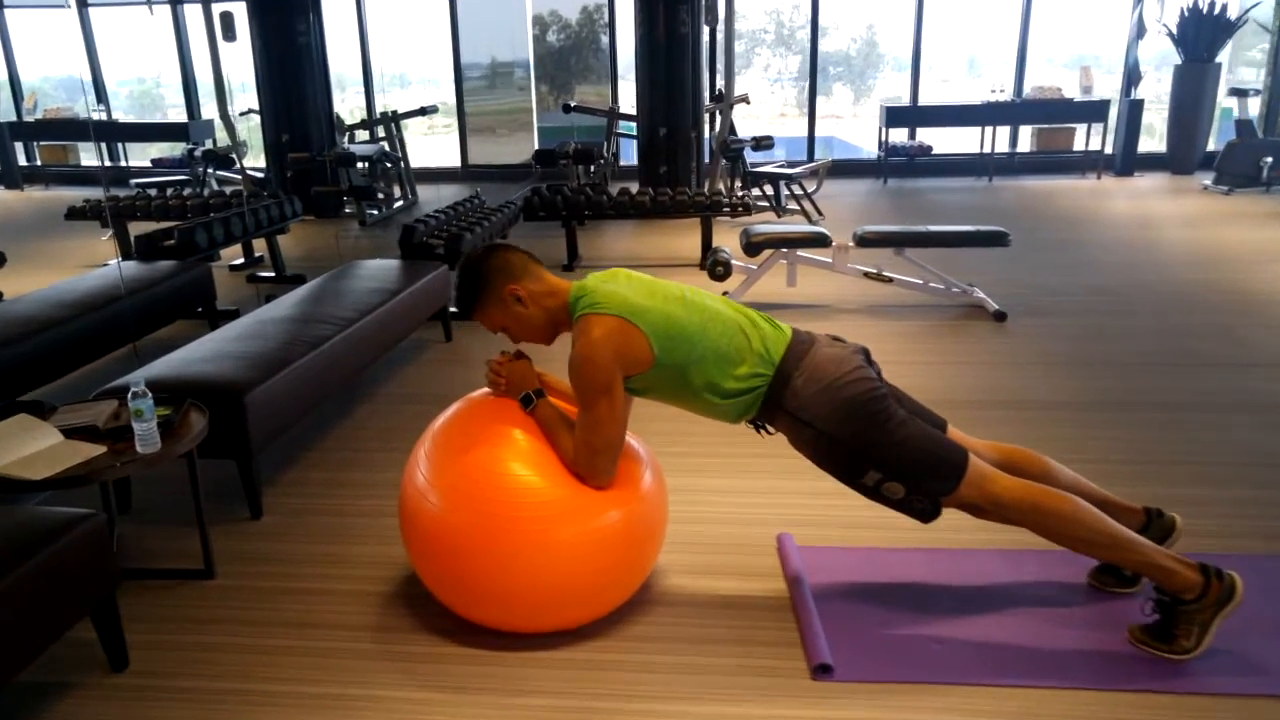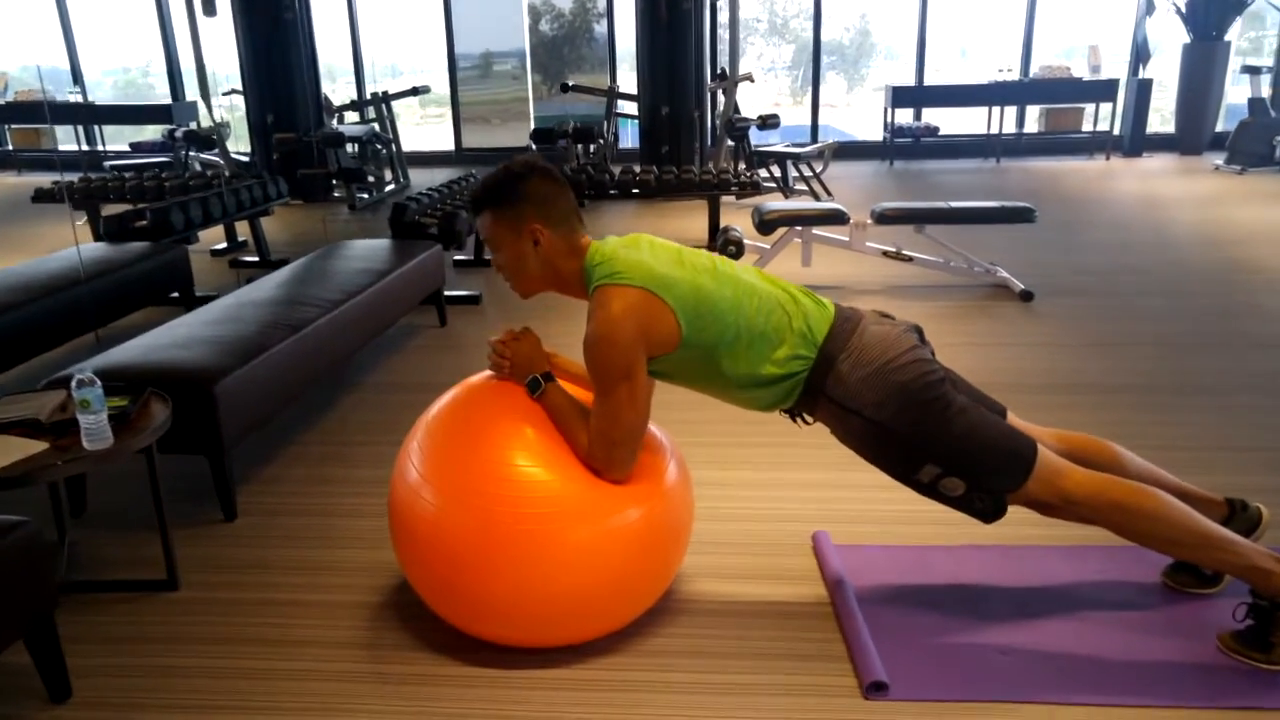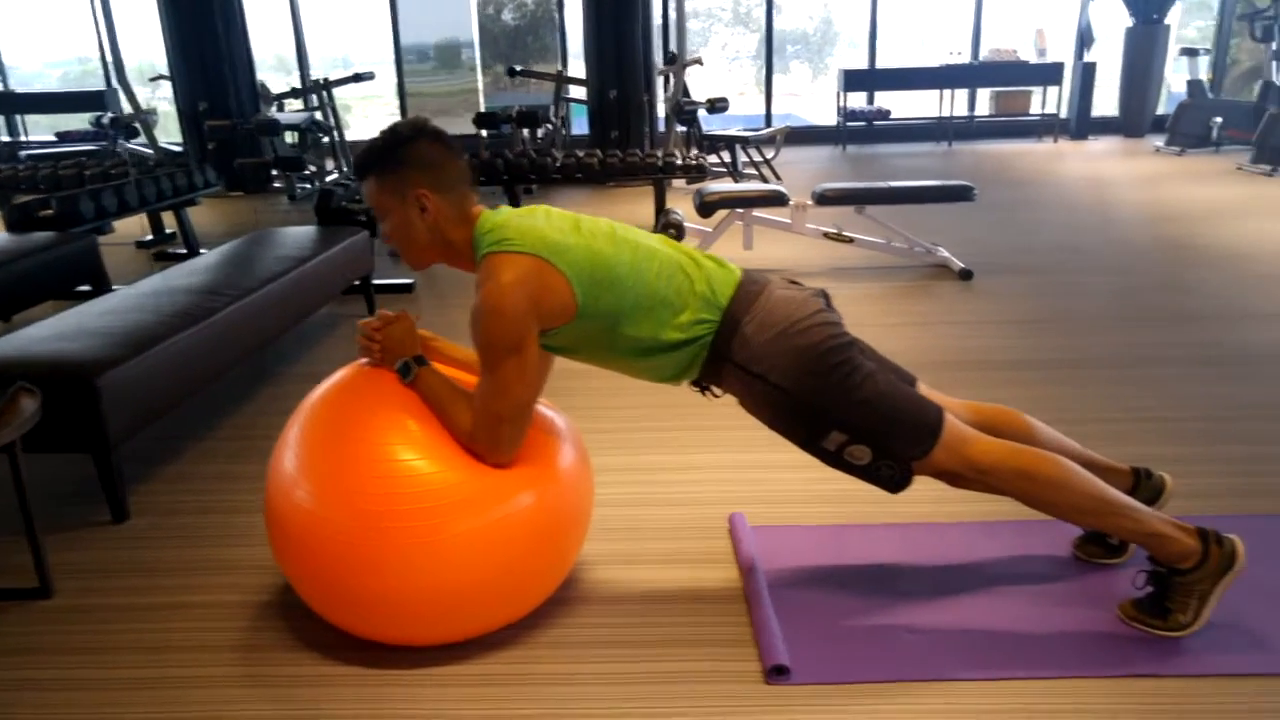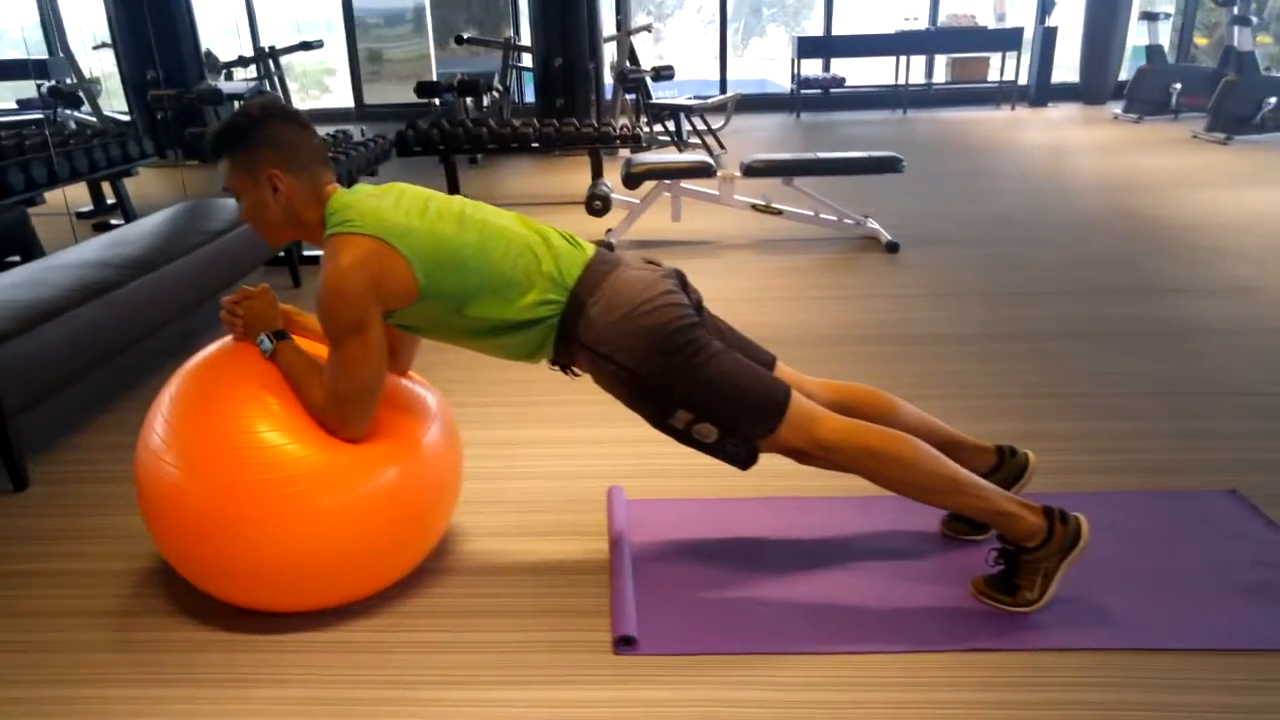
dt=0.7s
person 1, frame 1
left shoulder: (593, 338)
right shoulder: (602, 286)
left elbow: (597, 468)
right elbow: (616, 405)
left wrist: (531, 397)
right wrist: (542, 383)
left hip: (814, 401)
right hip: (815, 363)
left knee: (989, 493)
right knee: (978, 456)
left ankle: (1192, 583)
right ankle: (1140, 521)
person 1, frame 2
left shoulder: (614, 315)
right shoulder: (623, 253)
left elbow: (614, 460)
right elbow: (631, 388)
left wrist: (537, 379)
right wrist: (549, 366)
left hip: (860, 386)
right hip: (860, 343)
left knee: (1059, 488)
right knee: (1041, 449)
person 1, frame 3
left shoulder: (504, 284)
right shoulder: (517, 226)
left elbow: (498, 442)
right elbow: (522, 376)
left wrist: (409, 365)
right wrist: (425, 347)
left hip: (766, 349)
right hip: (764, 311)
left knee: (964, 455)
right knee: (948, 420)
left ankle: (1189, 550)
right ankle: (1124, 483)
person 1, frame 4
left shoulder: (349, 264)
right shoulder: (376, 201)
left elbow: (351, 419)
right elbow: (393, 353)
left wrist: (273, 340)
right wrist: (294, 321)
left hip: (612, 327)
right hip: (620, 283)
left knee: (813, 435)
right knee: (807, 395)
left ankle: (1034, 527)
right ankle: (990, 462)
